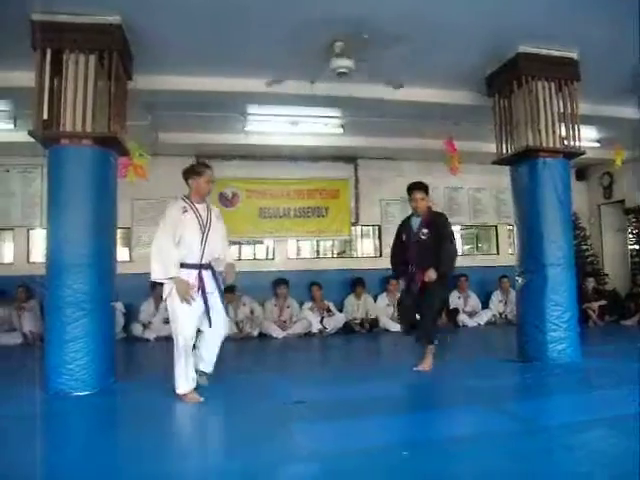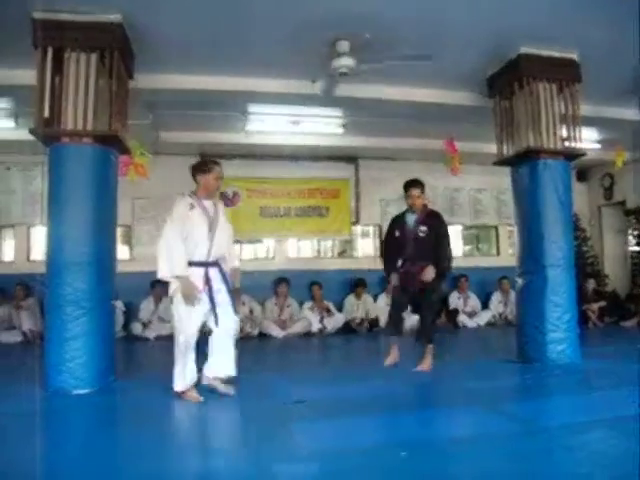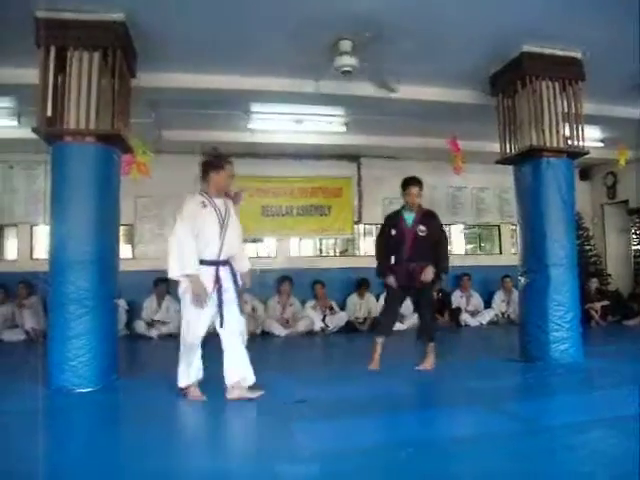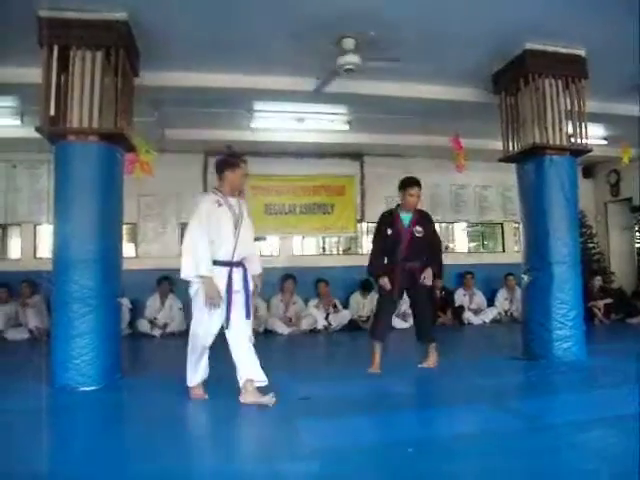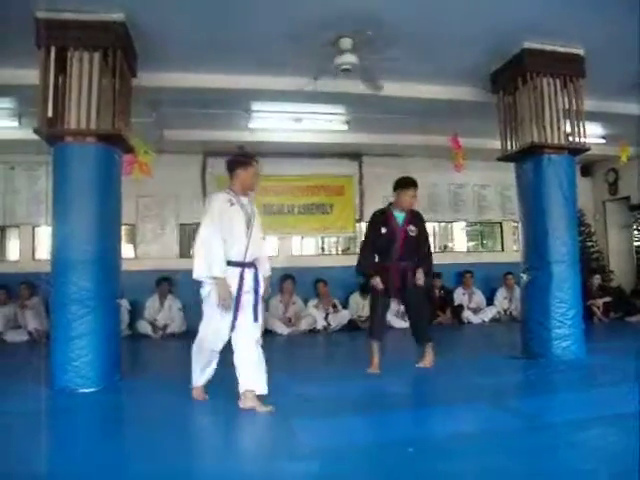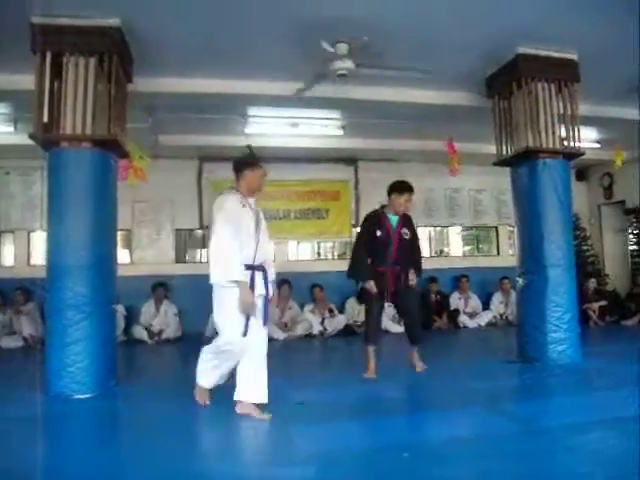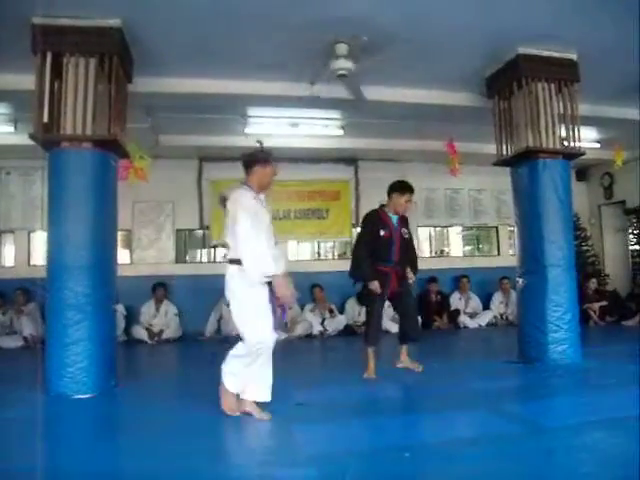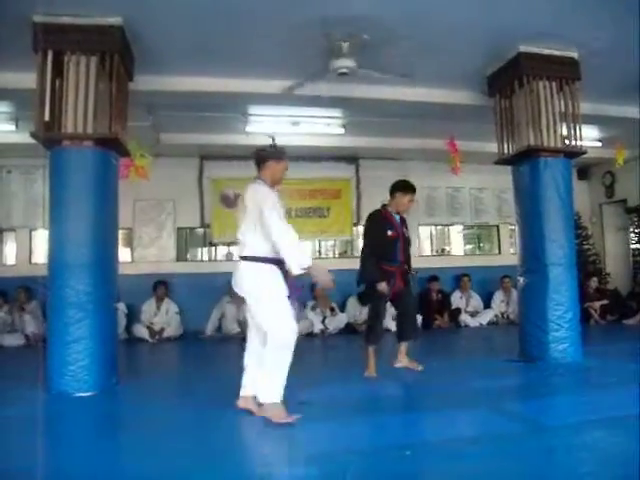
dt=0.1s
person 1, frame 1
left shoulder: (213, 211)
right shoulder: (176, 210)
left elbow: (221, 242)
right elbow: (163, 246)
left wrist: (228, 263)
right wrist: (176, 280)
left hip: (208, 276)
right hip: (184, 277)
left knee: (219, 325)
right knee: (185, 333)
left ankle: (198, 367)
right ankle: (185, 386)
person 1, frame 2
left shoulder: (219, 208)
right shoulder: (183, 206)
left elbow: (226, 241)
right elbow: (170, 244)
left wrist: (232, 266)
right wrist: (182, 279)
left hip: (214, 274)
right hip: (190, 276)
left knee: (228, 323)
right knee: (187, 332)
left ankle: (214, 374)
right ankle: (184, 384)
person 1, frame 3
left shoulder: (229, 206)
right shoulder: (193, 204)
left elbow: (236, 241)
right elbow: (182, 243)
left wrist: (243, 269)
right wrist: (193, 279)
left hip: (225, 274)
right hip: (200, 275)
left knee: (234, 328)
right knee: (193, 331)
left ankle: (236, 385)
right ankle: (188, 383)
person 1, frame 4
left shoulder: (240, 206)
right shoulder: (208, 203)
right elbow: (196, 243)
left wrist: (255, 272)
right wrist: (207, 280)
left hip: (237, 276)
right hip: (213, 275)
left knee: (241, 331)
right knee: (203, 333)
left ankle: (249, 389)
right ankle: (195, 382)
person 1, frame 5
left shoulder: (249, 205)
right shoulder: (219, 202)
right elbow: (208, 243)
left wrist: (264, 275)
right wrist: (220, 281)
left hip: (248, 276)
right hip: (224, 276)
left knee: (249, 335)
right knee: (213, 334)
left ankle: (249, 394)
right ankle: (199, 381)
person 1, frame 6
left shoulder: (253, 207)
right shoulder: (227, 204)
right elbow: (223, 246)
left wrist: (269, 279)
right wrist: (241, 285)
left hip: (255, 280)
right hip: (234, 281)
left knee: (256, 341)
right knee: (234, 340)
left ankle: (246, 400)
right ankle: (204, 381)
person 1, frame 7
left shoulder: (257, 200)
right shoulder: (243, 199)
right elbow: (253, 243)
left wrist: (278, 275)
right wrist: (277, 278)
left hip: (258, 277)
right hip: (247, 276)
left knee: (262, 337)
right knee: (260, 337)
left ankle: (247, 398)
right ankle: (230, 381)
person 1, frame 8
left shoulder: (256, 193)
right shoulder: (261, 194)
right elbow: (280, 234)
left wrist: (287, 266)
right wrist: (311, 267)
left hip: (260, 270)
right hip: (258, 273)
left knee: (260, 337)
right knee: (283, 333)
left ankle: (248, 395)
right ankle: (270, 401)
person 2, frame 1
left shoulder: (439, 220)
right shoulder: (406, 225)
left elbow: (448, 248)
right elbow: (398, 252)
left wrist: (436, 270)
right wrist: (402, 274)
left hip: (434, 276)
right hip: (414, 276)
left knee: (428, 315)
right knee: (404, 311)
left ankle: (429, 357)
right ankle: (429, 340)
person 2, frame 2
left shoulder: (434, 218)
right shoulder: (397, 221)
left elbow: (444, 246)
right elbow: (388, 248)
left wrist: (435, 267)
right wrist: (392, 271)
left hip: (429, 274)
right hip: (406, 274)
left knee: (428, 314)
right knee: (395, 309)
left ankle: (428, 357)
right ankle: (394, 350)
person 2, frame 3
left shoulder: (430, 218)
right shoulder: (393, 219)
left elbow: (441, 245)
right elbow: (383, 247)
left wrist: (433, 266)
right wrist: (387, 272)
left hip: (423, 273)
right hip: (400, 272)
left knee: (426, 313)
right knee: (389, 311)
left ankle: (430, 356)
right ankle: (377, 357)
person 2, frame 4
left shoulder: (424, 219)
right shoulder: (387, 218)
left elbow: (435, 246)
right elbow: (378, 248)
left wrist: (431, 269)
right wrist: (380, 274)
left hip: (418, 274)
right hip: (393, 274)
left knee: (424, 313)
right knee: (383, 314)
left ankle: (432, 354)
right ankle: (376, 360)
person 2, frame 5
left shoulder: (416, 218)
right shoulder: (380, 217)
left elbow: (424, 247)
right elbow: (368, 247)
left wrist: (423, 269)
right wrist: (372, 273)
left hip: (409, 274)
right hip: (384, 273)
left knee: (419, 312)
right knee: (378, 314)
left ankle: (428, 352)
right ankle: (375, 360)
person 2, frame 6
left shoulder: (407, 221)
right shoulder: (372, 219)
left elbow: (414, 248)
right elbow: (360, 250)
left wrist: (413, 270)
right wrist: (365, 277)
left hip: (402, 276)
right hip: (377, 276)
left knee: (412, 314)
right knee: (373, 318)
left ankle: (414, 355)
right ankle: (371, 365)
person 2, frame 7
left shoulder: (403, 220)
right shoulder: (372, 219)
left elbow: (409, 248)
right elbow: (361, 251)
left wrist: (411, 269)
right wrist: (369, 278)
left hip: (399, 276)
right hip: (378, 276)
left knee: (409, 313)
right knee: (374, 318)
left ankle: (404, 357)
right ankle: (370, 365)
person 2, frame 8
left shoulder: (401, 220)
right shoulder: (376, 218)
right elbow: (369, 252)
left wrist: (407, 268)
right wrist: (376, 279)
left hip: (400, 276)
right hip: (382, 276)
left knee: (408, 312)
right knee: (376, 317)
left ankle: (402, 357)
right ankle: (371, 364)
